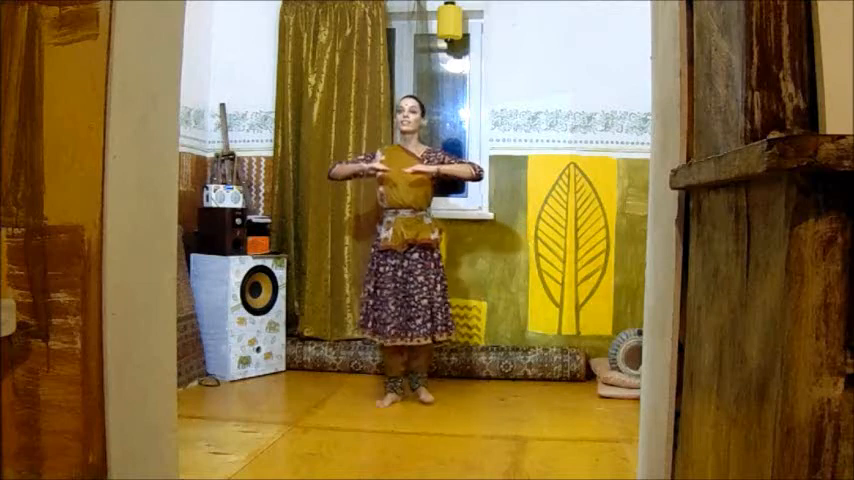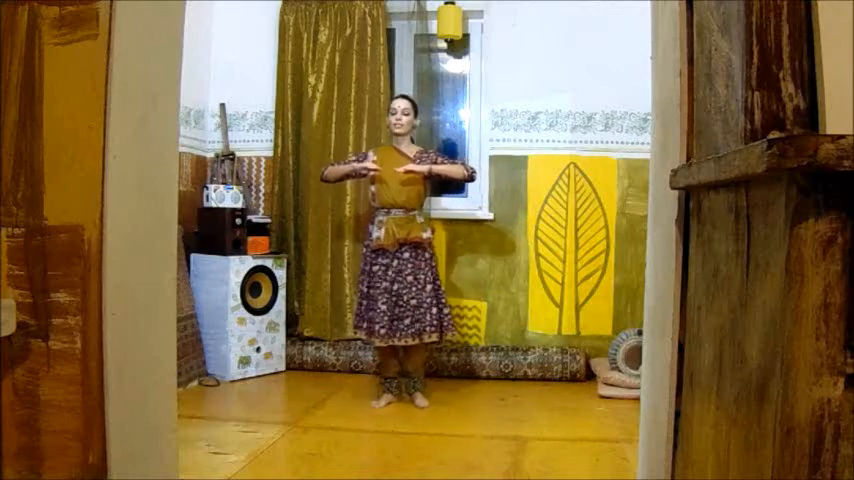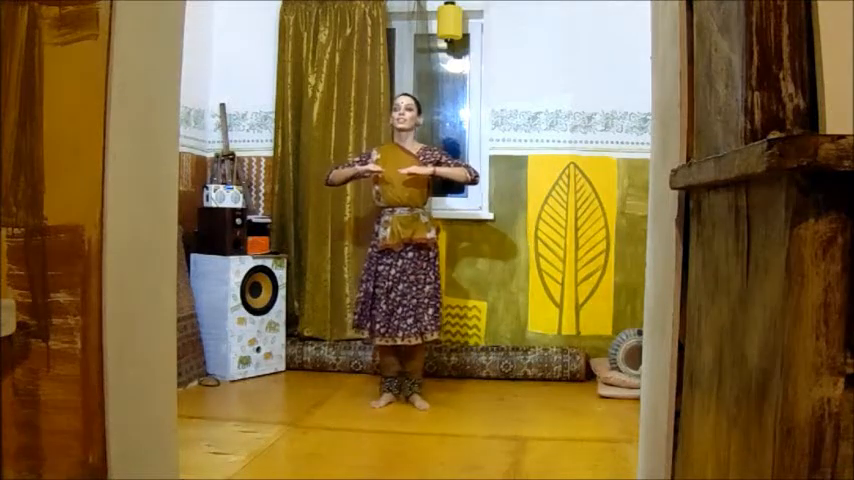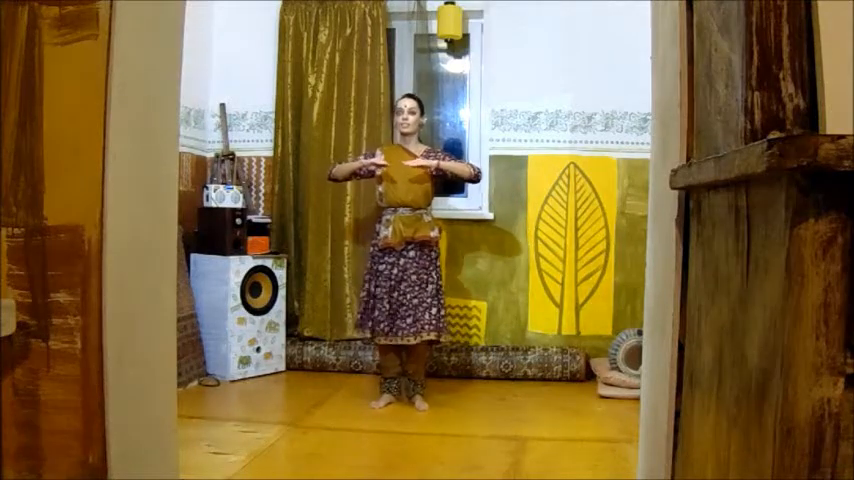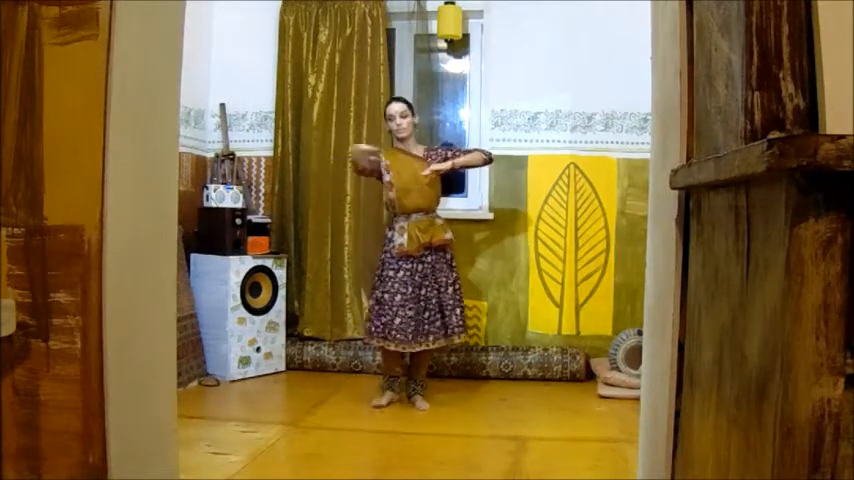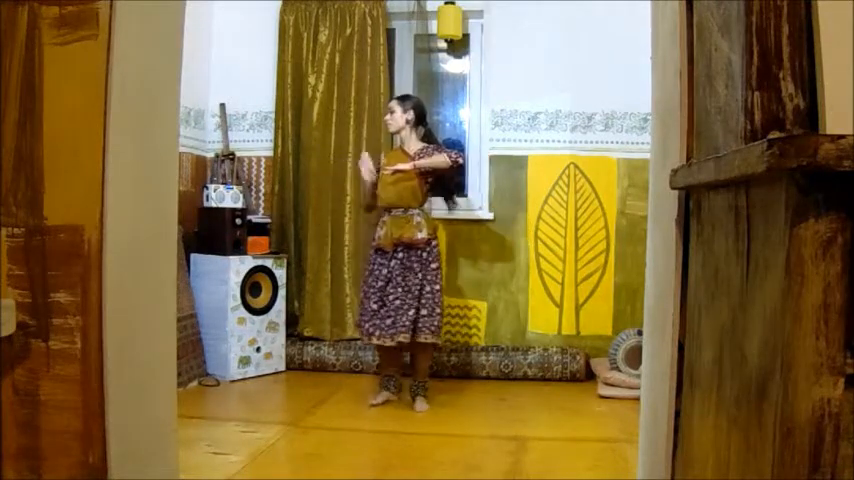
dt=0.7s
person 1, frame 1
left shoulder: (434, 156)
right shoulder: (381, 155)
left elbow: (476, 172)
right elbow: (333, 172)
left wrist: (434, 170)
right wrist: (364, 167)
left hip: (421, 238)
right hip: (389, 237)
left knee: (422, 312)
right knee: (387, 312)
left ankle: (419, 382)
right ankle: (393, 386)
person 1, frame 2
left shoulder: (426, 157)
right shoulder: (373, 156)
left elbow: (468, 173)
right elbow: (326, 175)
left wrist: (427, 169)
right wrist: (357, 167)
left hip: (414, 240)
right hip: (381, 239)
left knee: (417, 313)
right knee: (381, 314)
left ankle: (415, 386)
right ankle: (389, 386)
person 1, frame 3
left shoulder: (430, 155)
right shoulder: (376, 154)
left elbow: (471, 176)
right elbow: (331, 178)
left wrist: (429, 170)
right wrist: (360, 169)
left hip: (419, 237)
right hip: (386, 236)
left knee: (418, 313)
right knee: (382, 313)
left ankle: (413, 388)
right ankle: (389, 387)
person 1, frame 4
left shoulder: (433, 156)
right shoulder: (380, 155)
left elbow: (475, 174)
right elbow: (334, 174)
left wrist: (434, 164)
right wrist: (363, 163)
left hip: (421, 240)
right hip: (387, 238)
left knee: (420, 315)
right knee: (383, 314)
left ankle: (415, 387)
right ankle: (389, 387)
person 1, frame 5
left shoulder: (437, 153)
right shoulder: (381, 160)
left elbow: (484, 157)
right elbow: (360, 166)
left wrist: (446, 165)
right wrist: (360, 154)
left hip: (434, 242)
right hip: (400, 244)
left knee: (430, 319)
right knee: (393, 318)
left ankle: (416, 389)
right ankle: (390, 385)
person 1, frame 6
left shoulder: (428, 153)
right shoulder: (385, 158)
left elbow: (455, 159)
right elbow: (372, 204)
left wrist: (410, 166)
right wrist: (368, 179)
left hip: (417, 239)
right hip: (385, 238)
left knee: (418, 316)
right knee: (381, 313)
left ankle: (419, 390)
right ankle: (389, 384)
